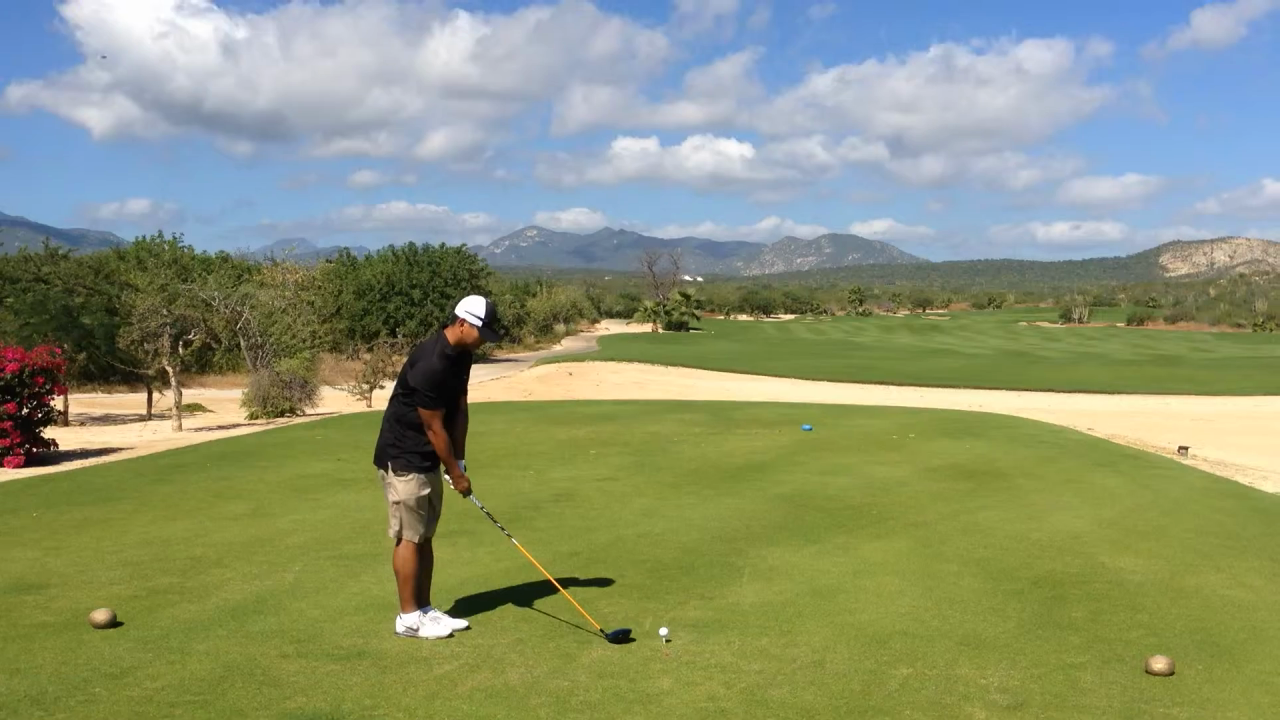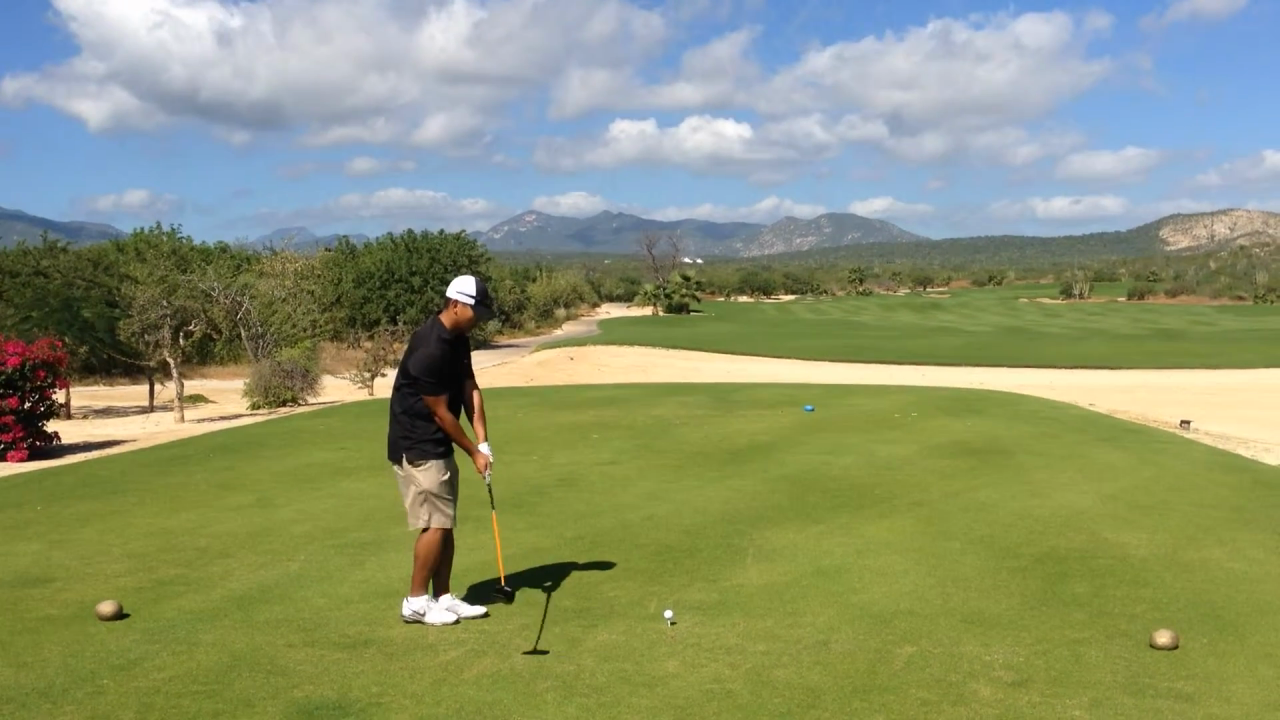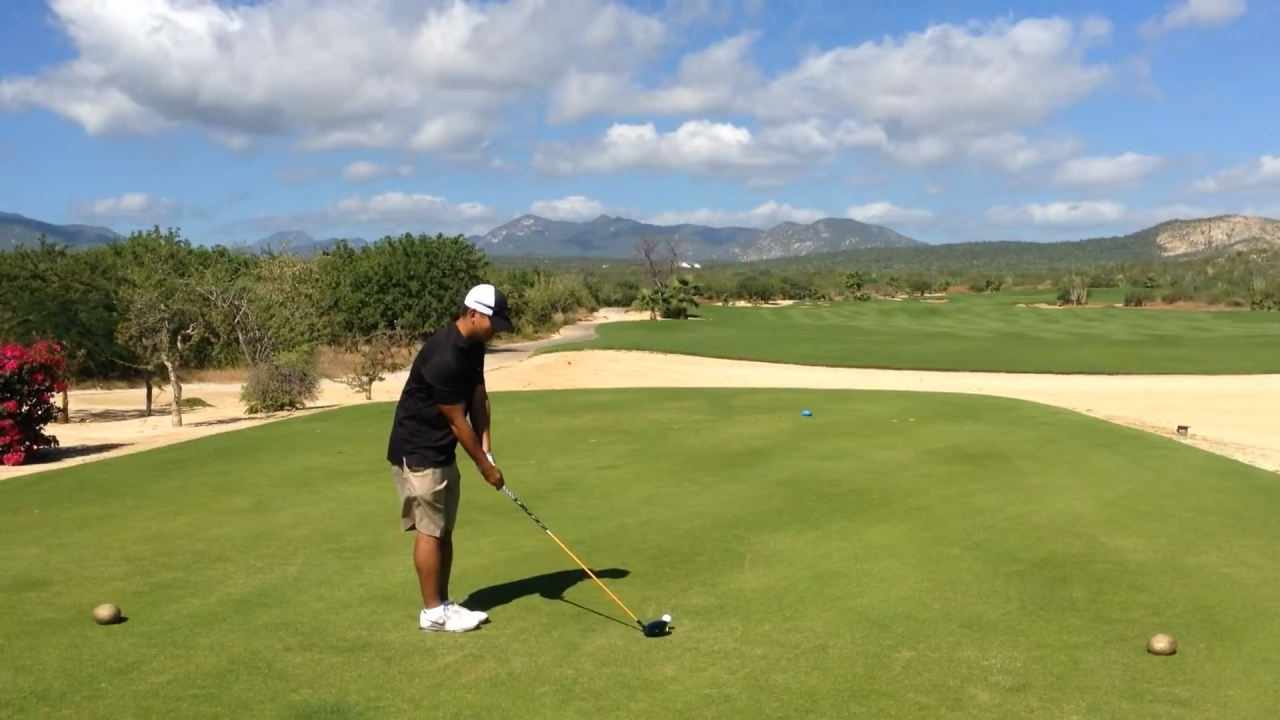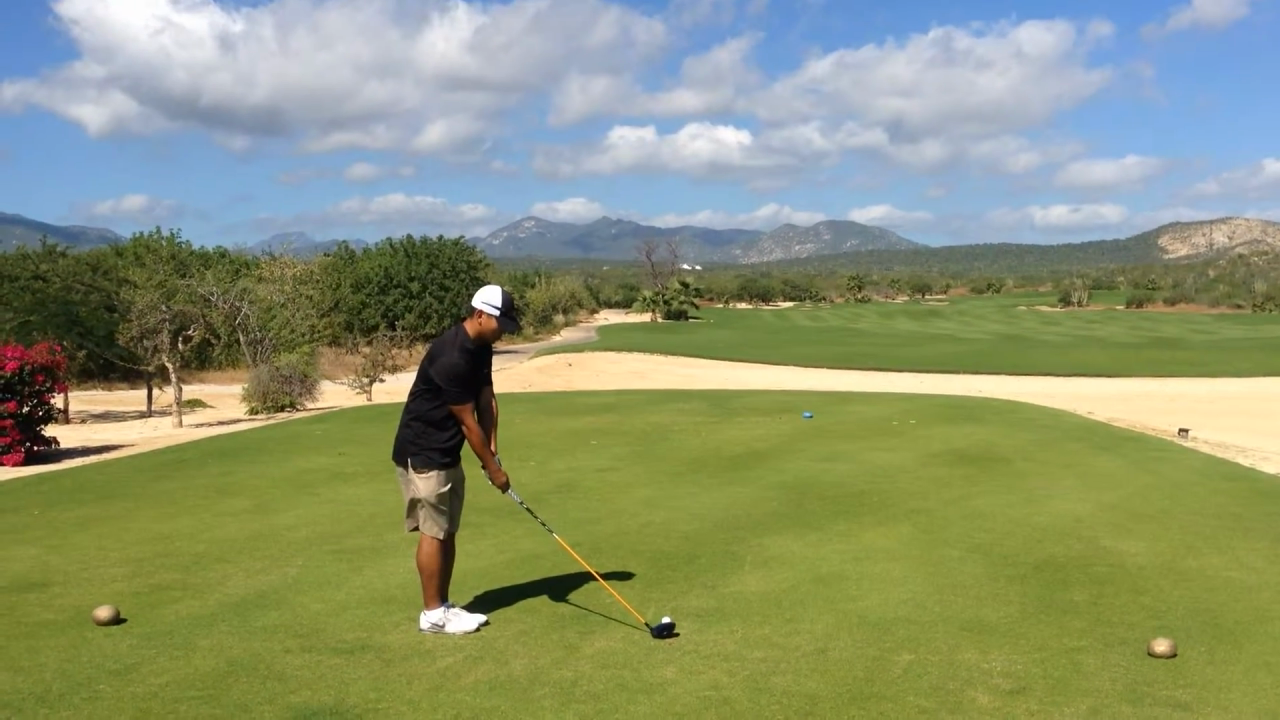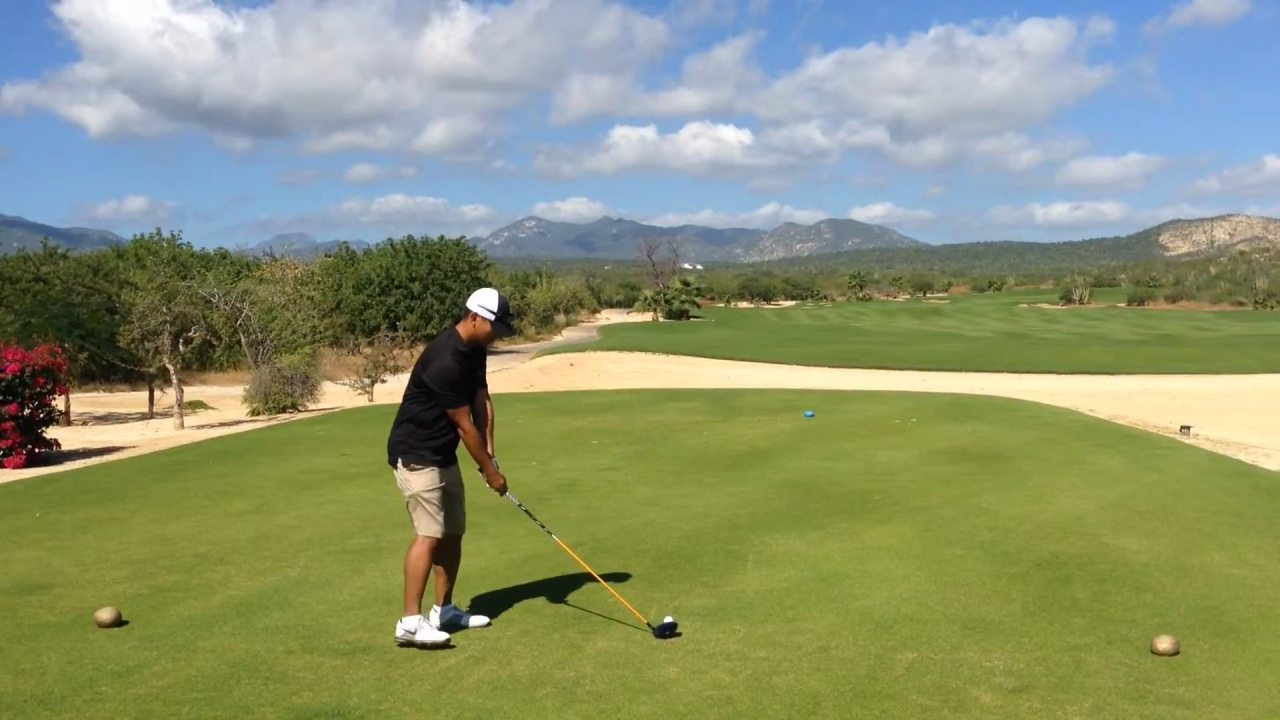
dt=1s
person 1, frame 1
left shoulder: (462, 355)
right shoulder: (430, 363)
left elbow: (460, 410)
right elbow: (434, 427)
left wrist: (459, 463)
right wrist: (456, 474)
left hip: (427, 459)
right hip: (403, 458)
left knee: (424, 537)
right knee: (409, 537)
left ankle: (425, 610)
right ankle: (408, 617)
person 1, frame 2
left shoulder: (458, 340)
right shoulder: (429, 349)
left elbow: (470, 390)
right elbow: (440, 412)
left wrist: (483, 443)
right wrist: (472, 453)
left hip: (439, 447)
right hip: (416, 448)
left knee: (444, 524)
right knee: (436, 523)
left ankle: (443, 598)
right ankle: (416, 601)
person 1, frame 3
left shoulder: (473, 346)
right shoulder: (443, 357)
left elbow: (479, 399)
right elbow: (457, 421)
left wrist: (487, 449)
right wrist: (485, 467)
left hip: (442, 452)
right hip: (417, 453)
left knee: (445, 530)
right knee: (429, 531)
left ankle: (443, 603)
right ankle: (432, 612)
person 1, frame 4
left shoulder: (481, 348)
right shoulder: (451, 357)
left elbow: (486, 400)
right elbow: (467, 421)
left wrist: (493, 454)
right wrist: (492, 468)
left hip: (447, 454)
right hip: (422, 454)
left knee: (448, 532)
right knee: (432, 532)
left ankle: (443, 605)
right ankle: (432, 614)
person 1, frame 5
left shoulder: (474, 350)
right shoulder: (444, 360)
left elbow: (481, 402)
right elbow: (463, 424)
left wrist: (490, 453)
right wrist: (490, 471)
left hip: (442, 454)
right hip: (415, 455)
left knee: (453, 532)
right knee: (430, 534)
left ankle: (443, 609)
right ankle: (410, 620)
